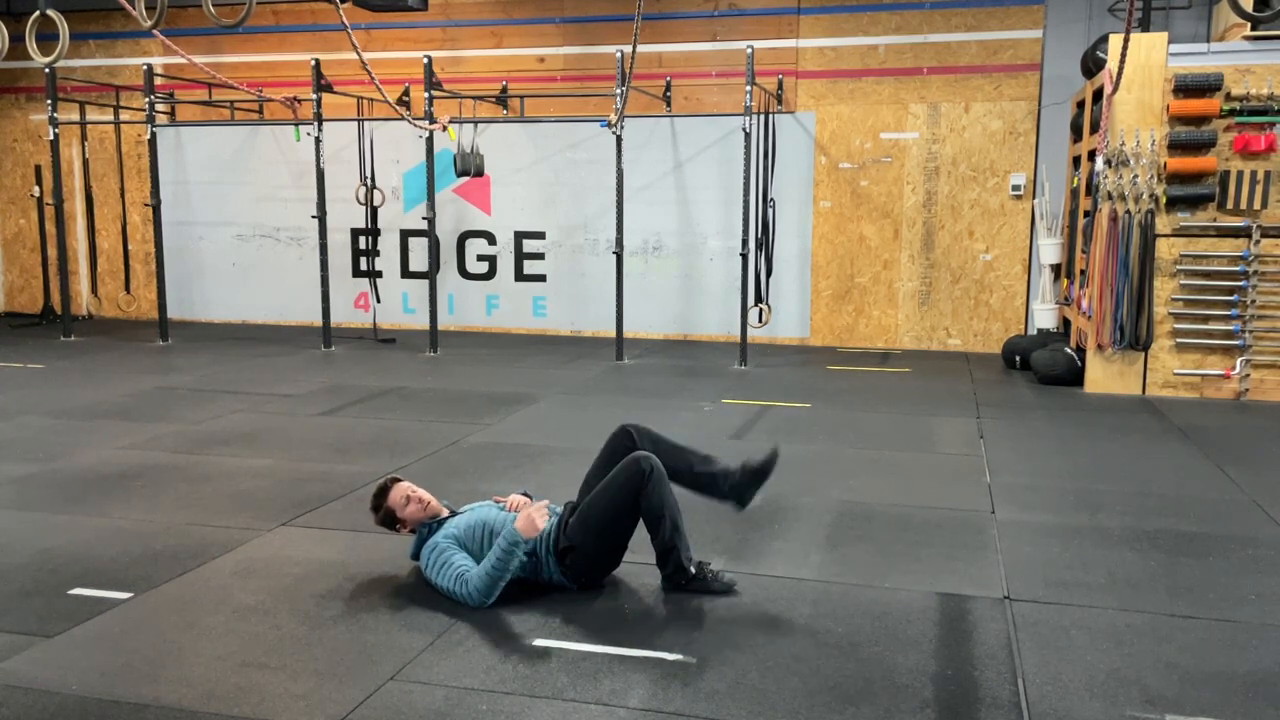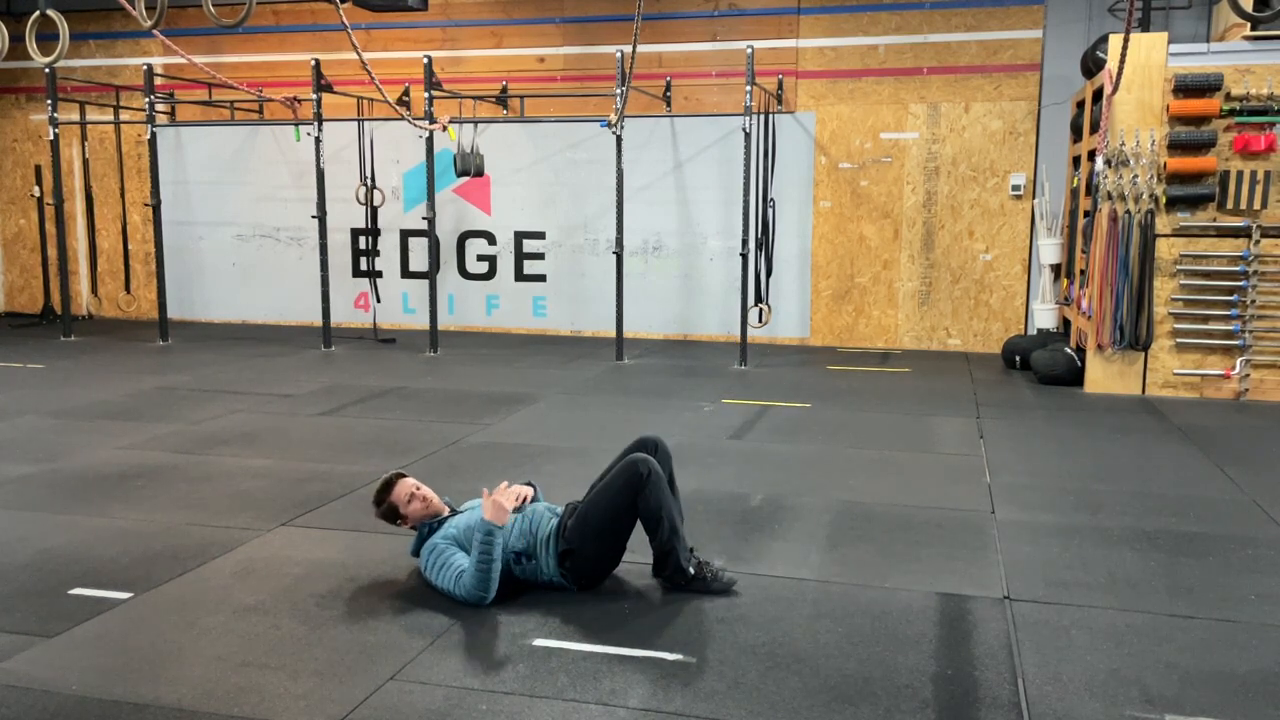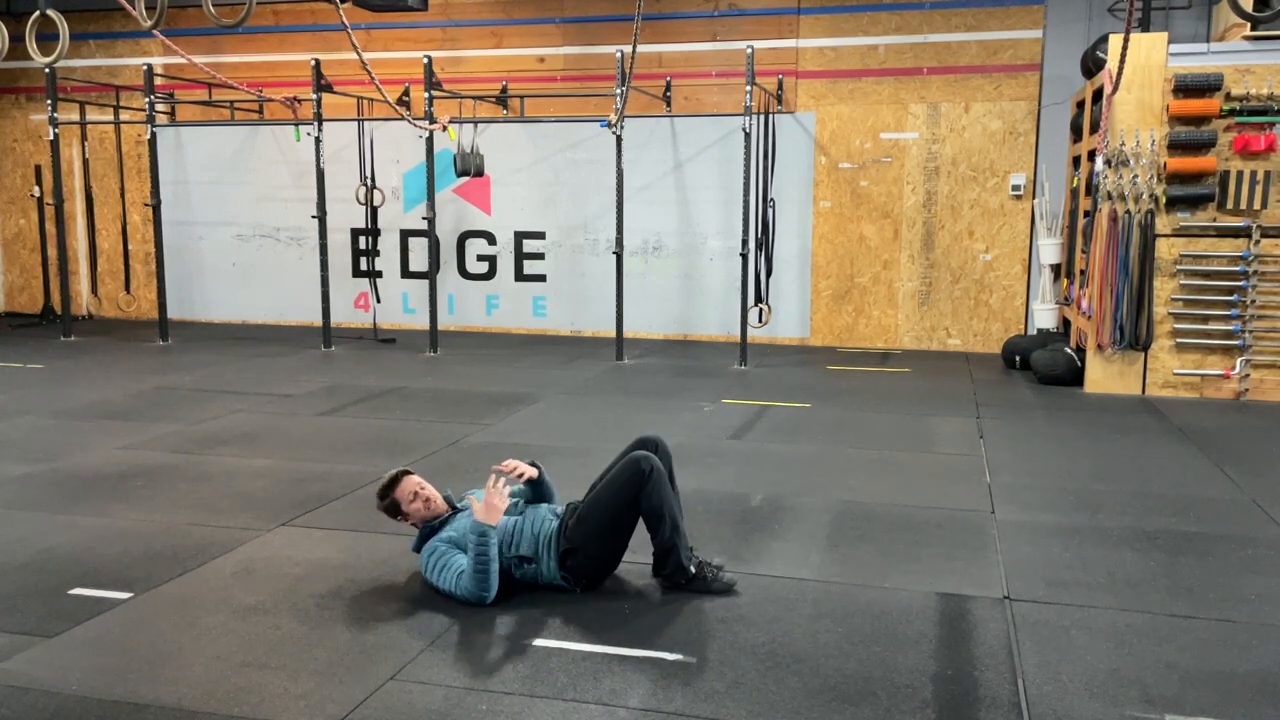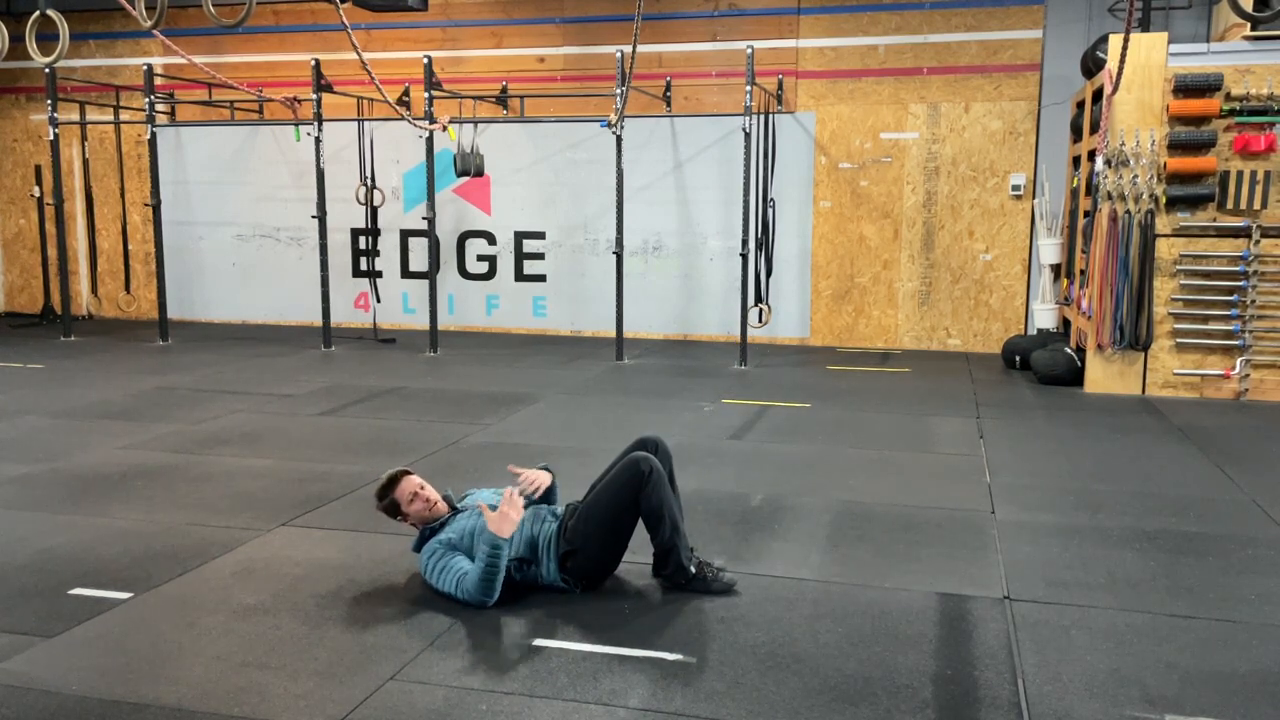
dt=0.4s
person 1, frame 1
left shoulder: (464, 512)
right shoulder: (435, 551)
right elbow: (479, 591)
left wrist: (521, 498)
right wrist: (517, 534)
left hip: (567, 522)
right hip: (571, 558)
left knee: (629, 437)
right knee: (642, 467)
left ankle: (734, 483)
right ankle: (682, 574)
person 1, frame 2
left shoulder: (466, 509)
right shoulder: (435, 550)
right elbow: (478, 591)
left wrist: (525, 489)
right wrist: (493, 525)
left hip: (568, 521)
right hip: (573, 557)
left knee: (650, 447)
right knee: (641, 469)
left ankle: (677, 555)
right ankle: (681, 572)
person 1, frame 3
left shoulder: (470, 499)
right shoulder: (436, 551)
left elbow: (543, 501)
right elbow: (480, 592)
left wrist: (532, 471)
right wrist: (485, 527)
left hip: (569, 522)
right hip: (574, 558)
left knee: (650, 447)
right knee: (643, 466)
left ankle: (677, 556)
right ankle: (681, 572)
person 1, frame 4
left shoulder: (472, 498)
right shoulder: (436, 553)
left elbow: (547, 505)
right elbow: (481, 594)
left wrist: (544, 476)
right wrist: (497, 536)
left hip: (570, 523)
right hip: (575, 560)
left knee: (650, 448)
right knee: (642, 467)
left ankle: (677, 555)
right ankle: (680, 571)
